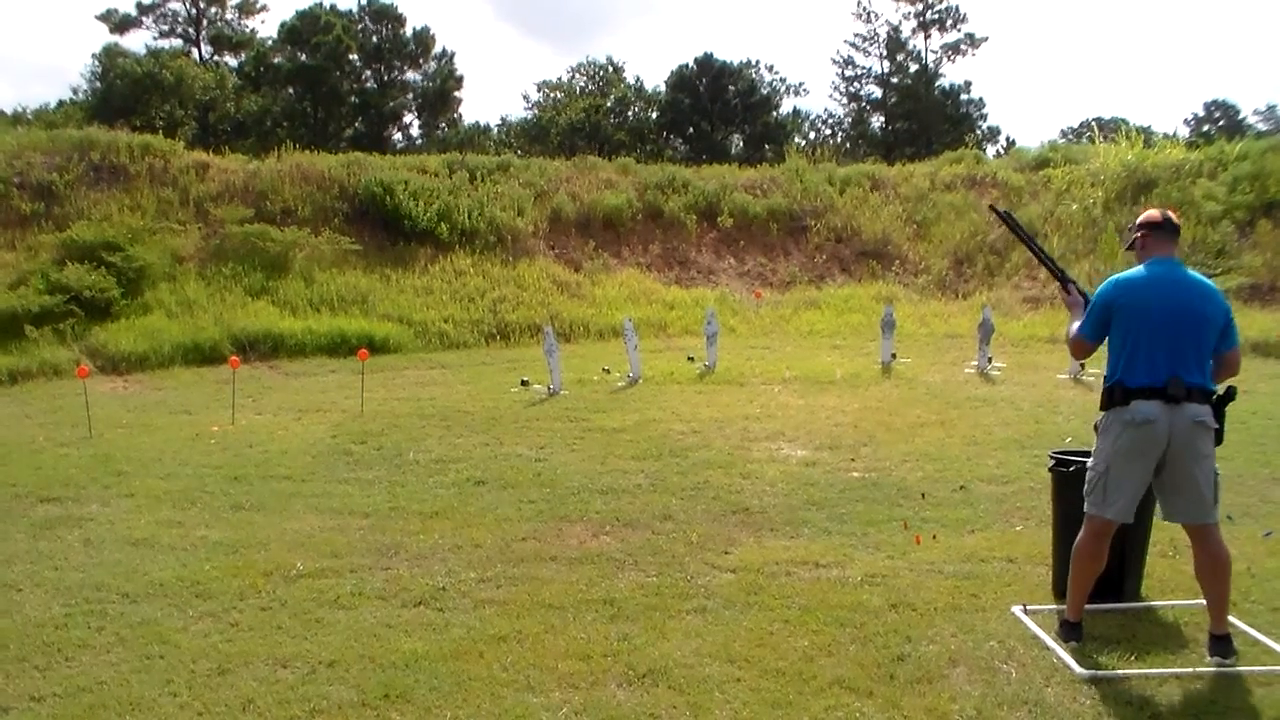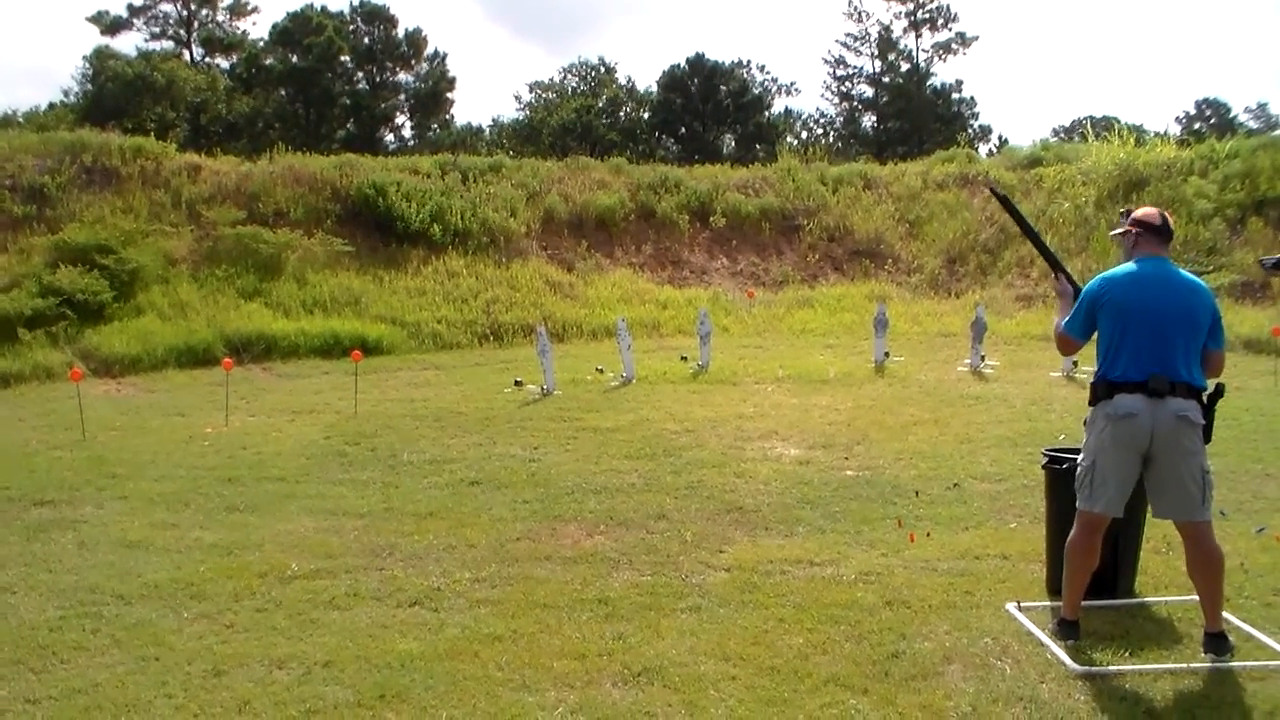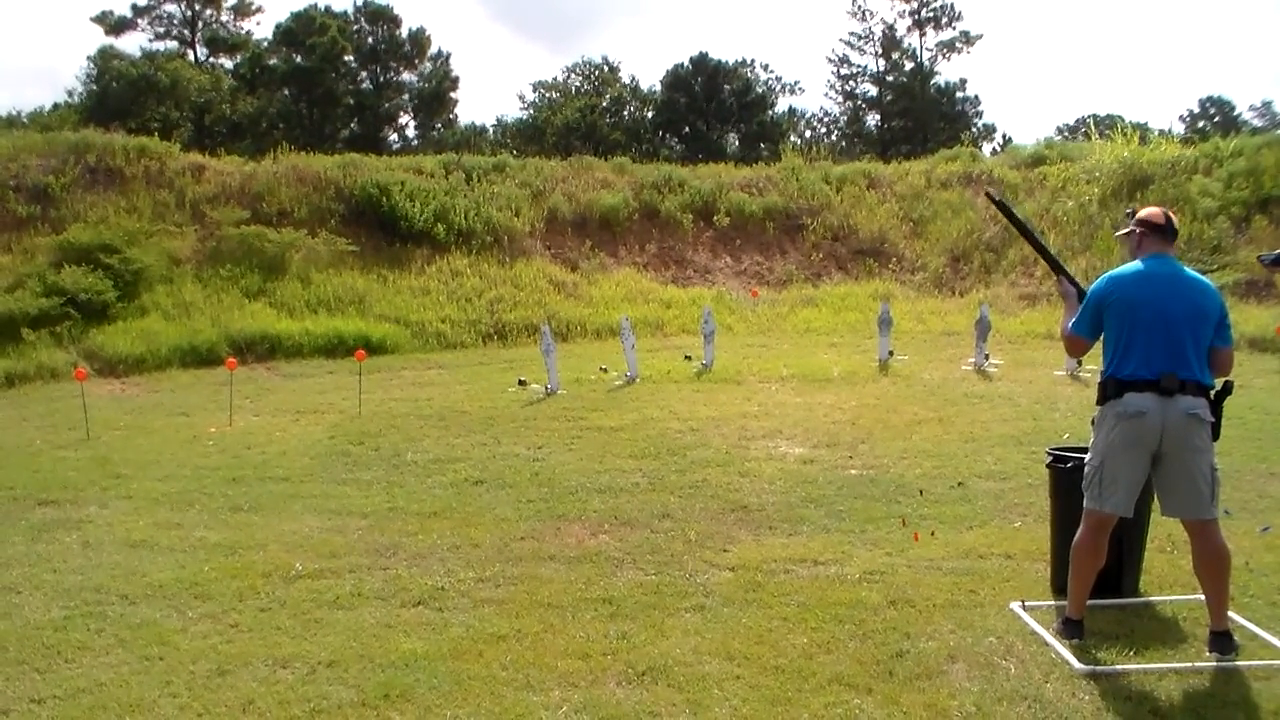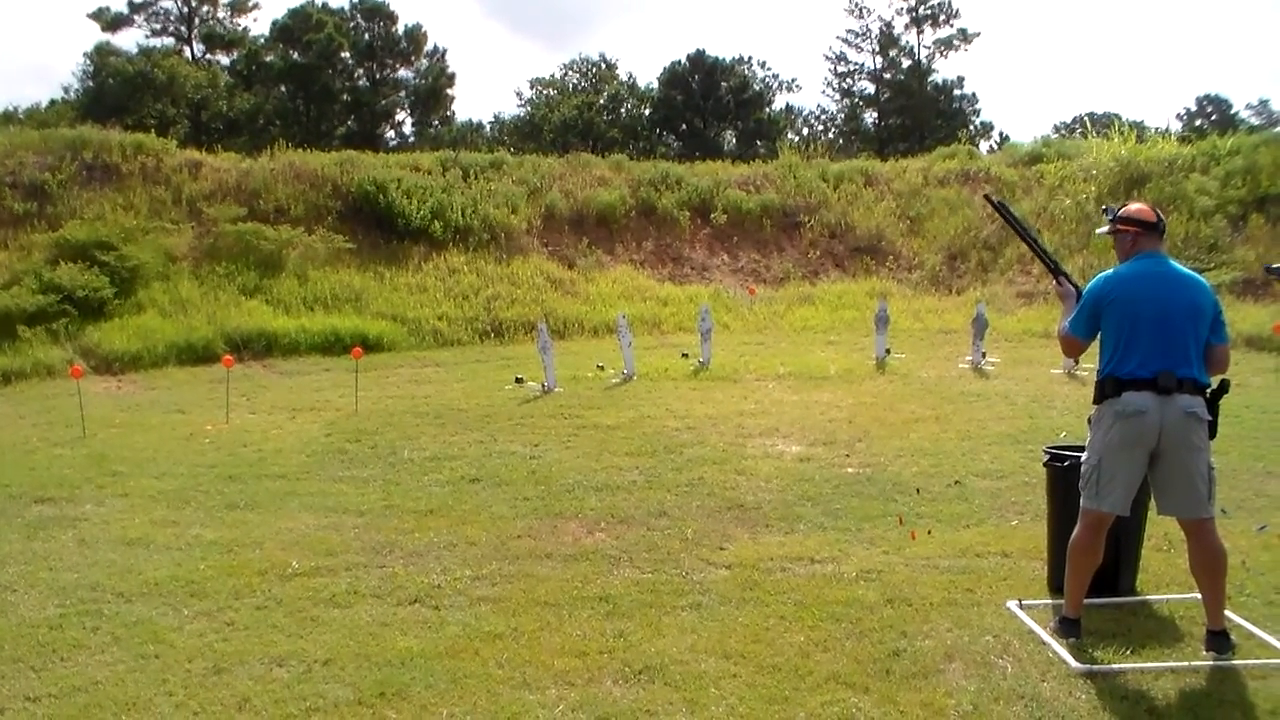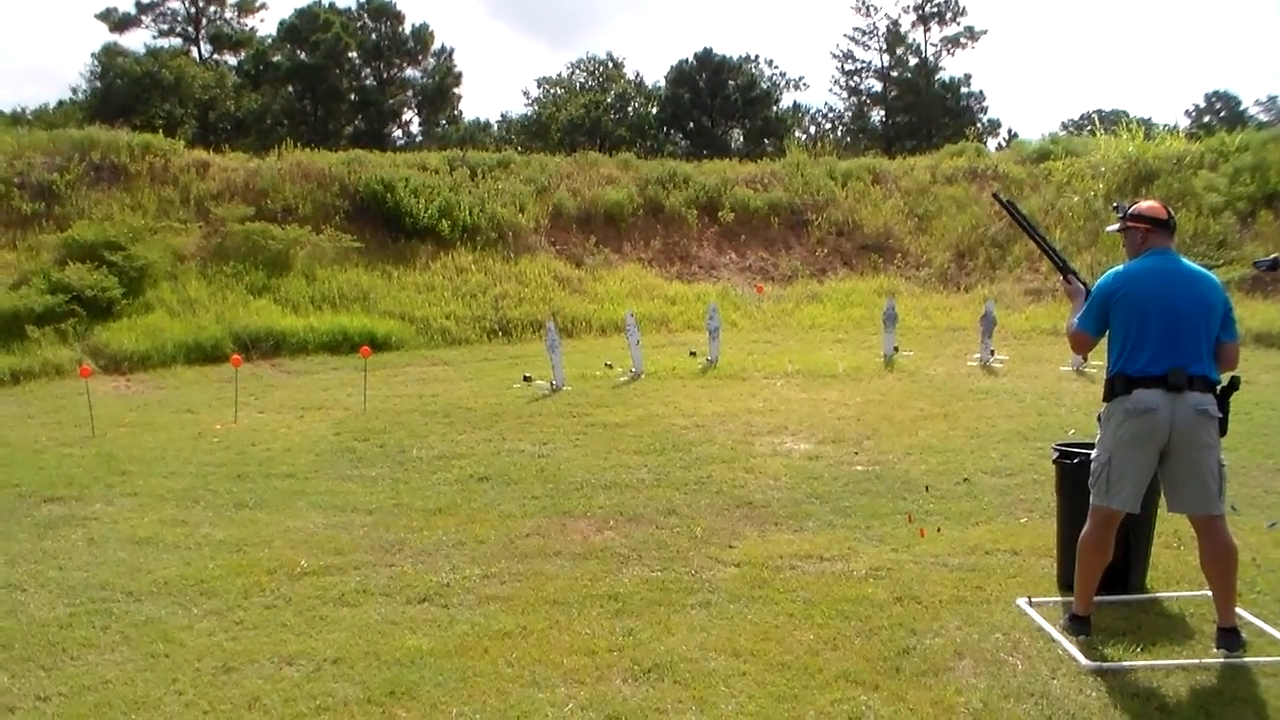
dt=1s
person 1, frame 1
left shoulder: (1119, 287)
right shoulder: (1212, 294)
left elbow: (1079, 349)
right elbow: (1229, 366)
left wrist: (1075, 311)
left hip: (1133, 415)
right hip: (1192, 418)
left knee: (1098, 524)
right knee: (1204, 529)
left ankle: (1071, 622)
right ankle: (1220, 637)
person 1, frame 2
left shoulder: (1105, 285)
right shoulder: (1200, 292)
left elbow: (1065, 344)
right elbow: (1214, 366)
left wrist: (1064, 300)
left hip: (1119, 410)
right hip: (1180, 413)
left knee: (1090, 520)
right knee: (1196, 526)
left ankle: (1068, 619)
right ankle: (1215, 632)
person 1, frame 3
left shoulder: (1112, 284)
right shoulder: (1207, 291)
left elbow: (1074, 346)
right elbow: (1223, 364)
left wrist: (1070, 301)
left hip: (1128, 409)
right hip: (1189, 411)
left knee: (1097, 519)
right knee: (1203, 524)
left ankle: (1073, 618)
right ankle: (1220, 631)
person 1, frame 4
left shoulder: (1108, 284)
right shoulder: (1200, 288)
left elbow: (1071, 346)
right elbow: (1220, 362)
left wrist: (1068, 303)
left hip: (1126, 408)
right hip: (1186, 411)
left knee: (1094, 518)
right knee: (1199, 523)
left ankle: (1070, 617)
right ankle: (1217, 630)
person 1, frame 5
left shoulder: (1117, 281)
right shoulder: (1210, 284)
left elbow: (1079, 342)
right elbow: (1229, 359)
left wrist: (1077, 299)
left hip: (1135, 405)
right hip: (1196, 407)
left knee: (1104, 515)
right knee: (1210, 520)
left ankle: (1080, 614)
right ankle: (1228, 627)
